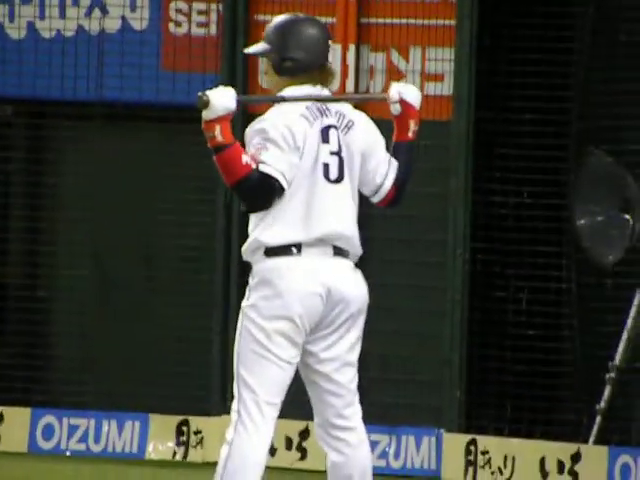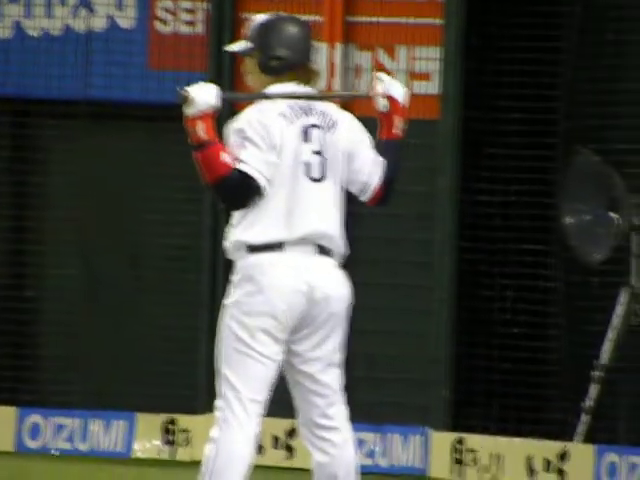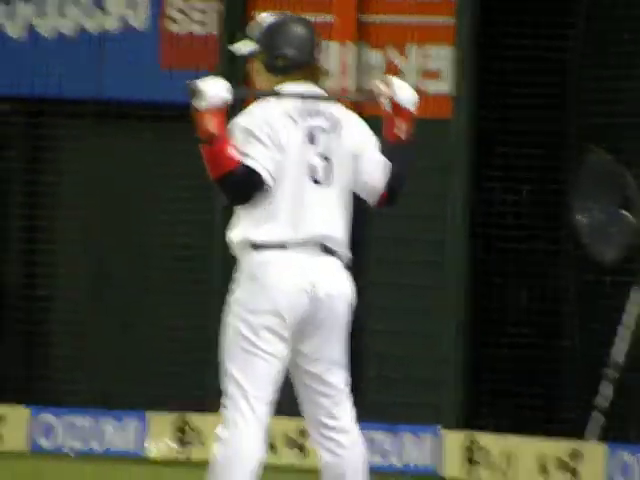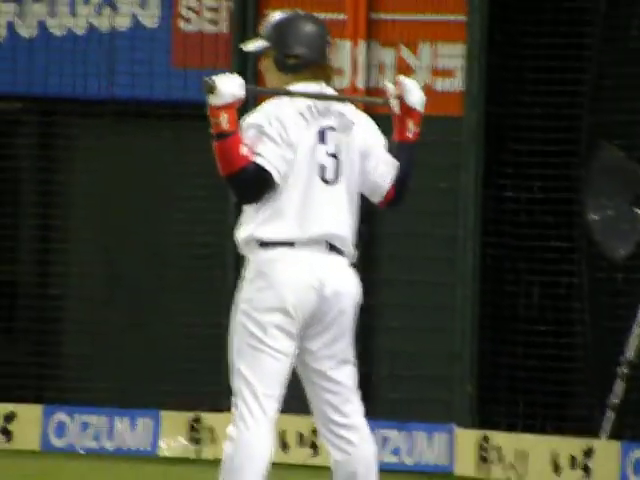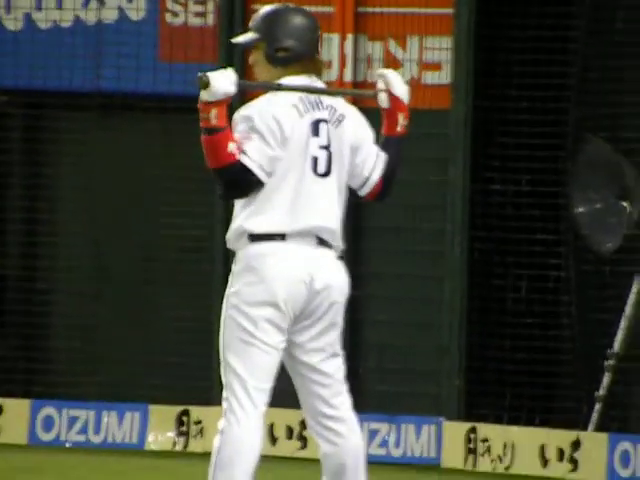
dt=0.2s
person 1, frame 1
left shoulder: (280, 119)
right shoulder: (356, 121)
left elbow: (256, 193)
right elbow: (390, 192)
left wrist: (218, 128)
right wrist: (406, 121)
left hip: (285, 276)
right hip: (342, 279)
left knee: (253, 411)
right knee: (342, 413)
person 1, frame 2
left shoulder: (260, 118)
right shoulder: (340, 120)
left elbow: (235, 191)
right elbow: (380, 189)
left wrist: (200, 124)
right wrist: (393, 119)
left hip: (267, 274)
right hip: (325, 276)
left knee: (238, 410)
right knee: (327, 413)
person 1, frame 3
left shoulder: (265, 116)
right shoulder: (347, 122)
left elbow: (238, 187)
right elbow: (386, 191)
left wrist: (210, 119)
right wrist: (399, 120)
left hip: (272, 273)
right hip: (329, 277)
left knee: (245, 410)
right knee: (334, 413)
person 1, frame 4
left shoulder: (275, 114)
right shoulder: (357, 121)
left elbow: (249, 186)
right elbow: (392, 192)
left wrist: (223, 115)
right wrist: (408, 120)
left hip: (278, 272)
right hip: (336, 275)
left knee: (254, 408)
right knee: (342, 411)
person 1, frame 5
left shoulder: (266, 110)
right shoulder: (346, 115)
left elbow: (236, 182)
right elbow: (378, 185)
left wrist: (213, 111)
right wrist: (396, 114)
left hip: (268, 265)
right hip: (324, 268)
left knee: (244, 402)
right knee: (331, 402)
